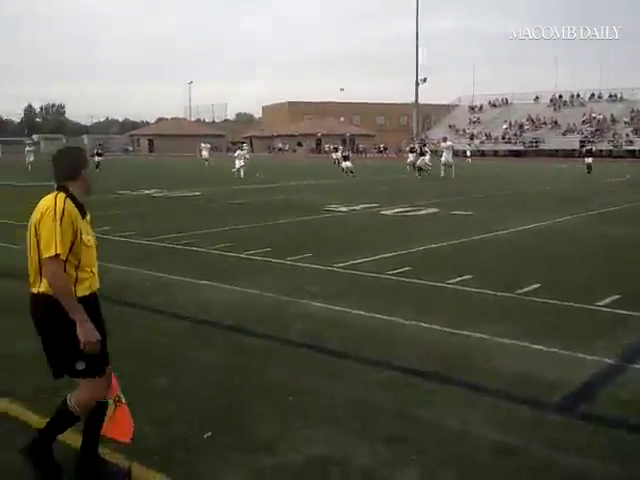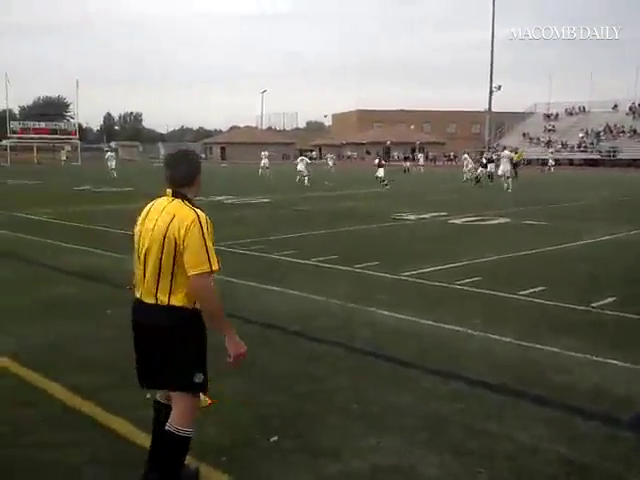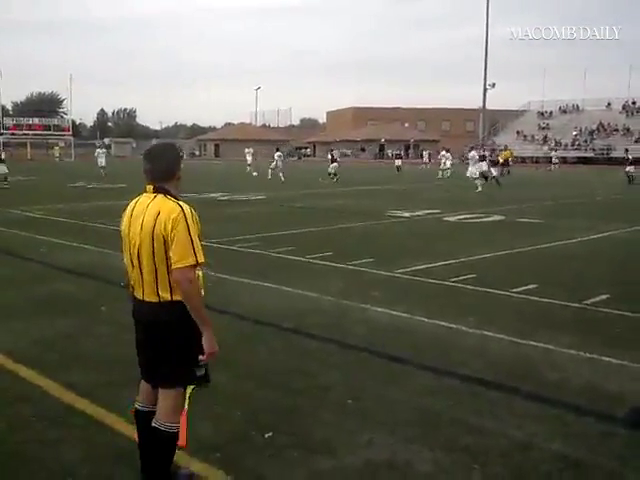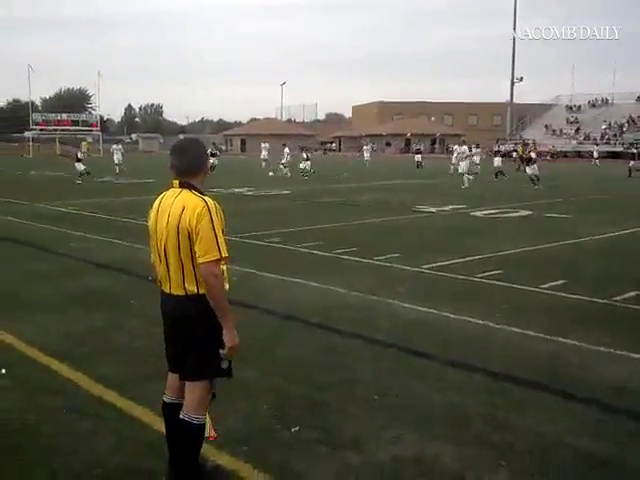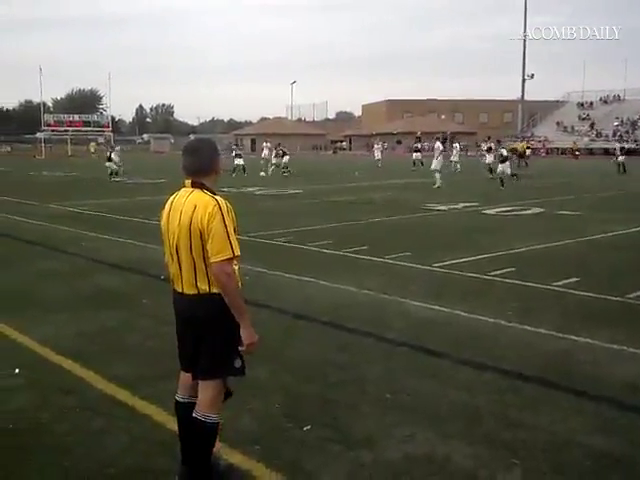
dt=0.7s
person 1, frame 1
left shoulder: (74, 209)
right shoulder: (57, 208)
right elbow: (52, 271)
right wrist: (83, 322)
left hip: (81, 302)
right hip: (60, 310)
left knee: (102, 377)
right knee: (92, 386)
right ankle: (41, 445)
person 1, frame 2
left shoulder: (149, 210)
right shoulder: (193, 219)
right elbow: (201, 285)
right wrist: (230, 335)
left hip: (144, 312)
right hip: (177, 318)
left knee: (166, 390)
right knee: (186, 403)
person 1, frame 3
left shoulder: (132, 208)
right shoulder: (177, 212)
right elbow: (184, 279)
right wrist: (207, 331)
left hip: (143, 308)
right hip: (174, 312)
left knee: (149, 387)
right knee: (171, 397)
person 1, frame 4
left shoulder: (160, 203)
right shoulder: (202, 207)
right elbow: (210, 273)
right wrist: (229, 326)
left hip: (171, 302)
right hip: (200, 305)
left knee: (176, 380)
right knee: (198, 390)
person 1, frame 5
left shoulder: (172, 203)
right shoulder: (214, 206)
right elbow: (223, 272)
right wrist: (245, 323)
left hip: (183, 301)
right hip: (213, 305)
left knee: (189, 378)
right knee: (211, 388)
